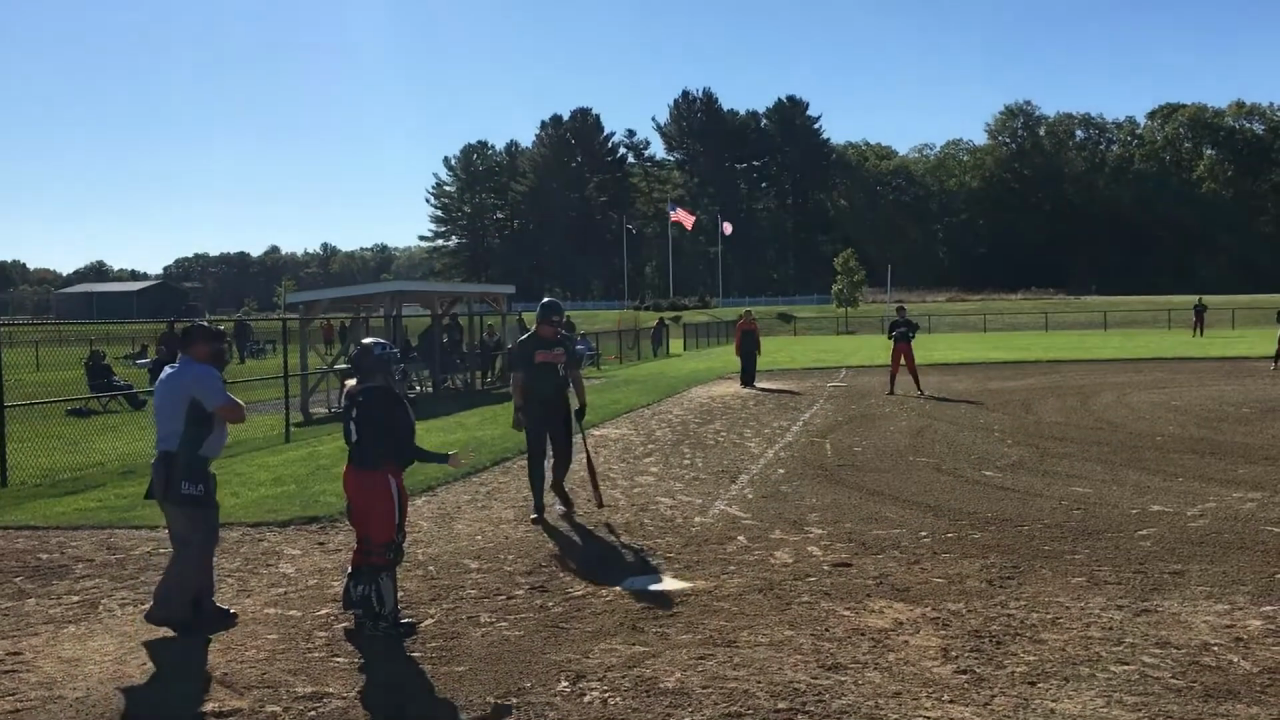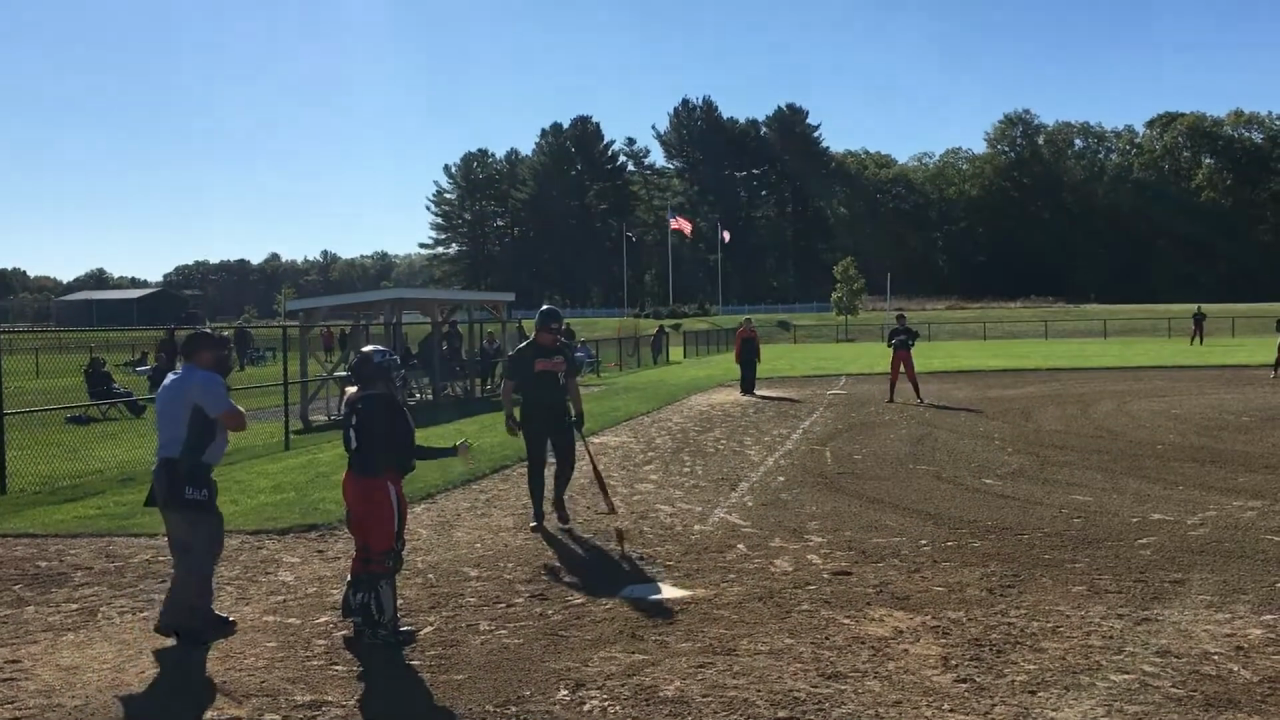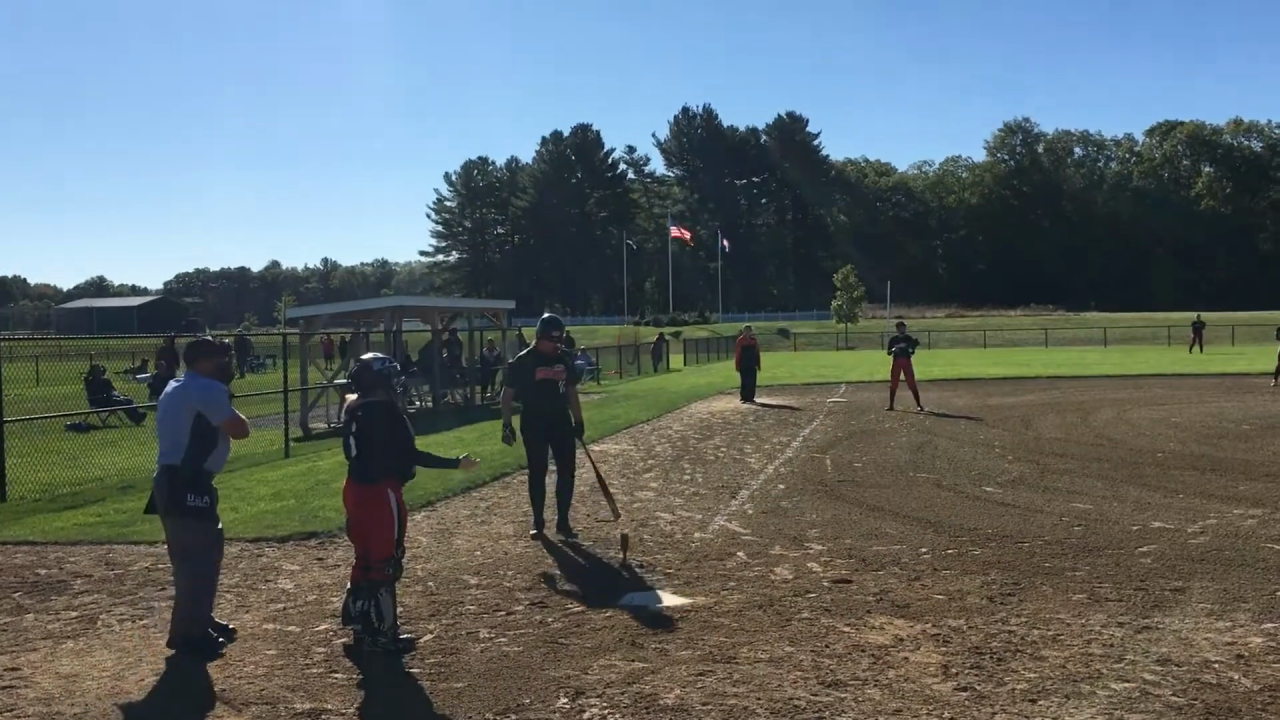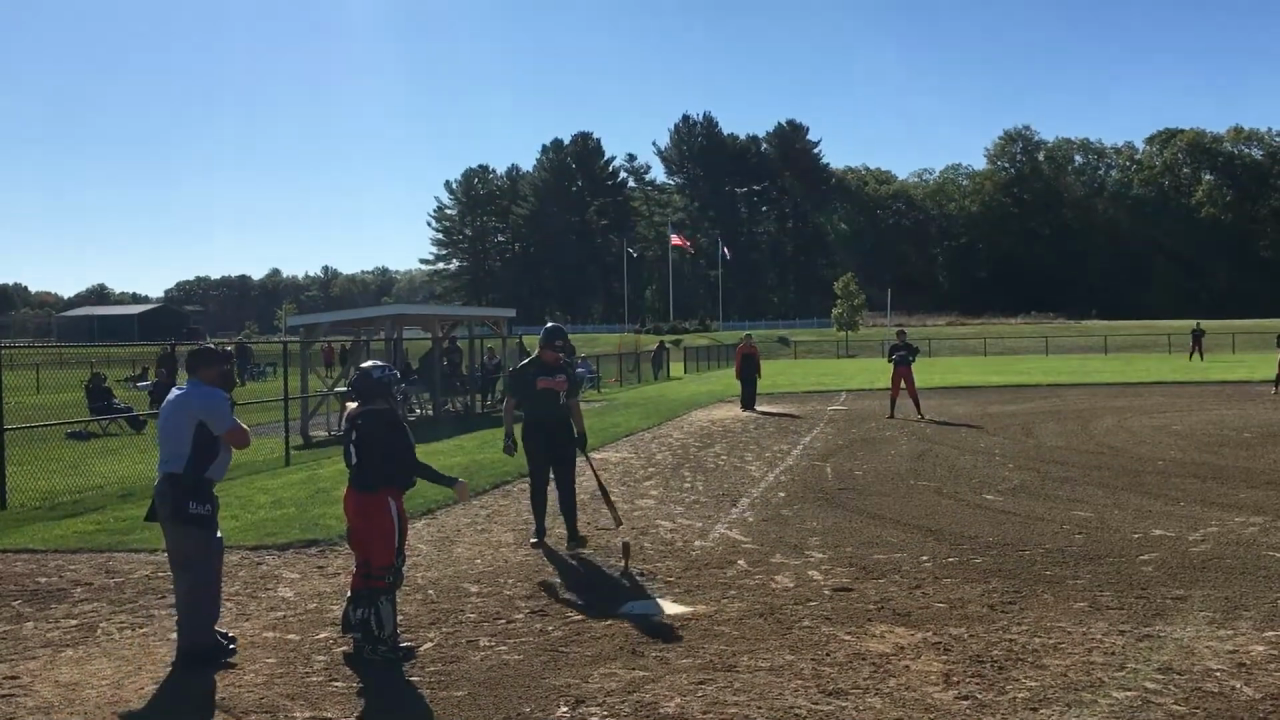
dt=0.1s
person 1, frame 1
left shoulder: (172, 374)
right shoulder: (201, 375)
right elbow: (235, 414)
right wrist: (229, 400)
left hip: (174, 468)
right hip: (184, 471)
left knee: (193, 540)
right knee: (198, 540)
left ankle: (199, 606)
right ankle: (168, 606)
person 1, frame 2
left shoulder: (175, 381)
right shoulder: (204, 381)
right elbow: (237, 422)
right wrist: (231, 408)
left hip: (175, 474)
right hip: (186, 478)
left knee: (191, 548)
right knee: (204, 545)
left ankle: (198, 614)
right ankle: (176, 616)
person 1, frame 3
left shoulder: (175, 389)
right shoulder: (207, 389)
right elbow: (240, 430)
right wrist: (231, 412)
left hip: (174, 482)
right hip: (188, 486)
left knee: (189, 557)
right knee: (202, 556)
left ankle: (196, 625)
right ankle: (189, 632)
person 1, frame 4
left shoulder: (178, 397)
right shoulder: (209, 397)
right elbow: (241, 440)
right wrist: (232, 421)
left hip: (175, 490)
right hip: (190, 494)
left knee: (188, 565)
right knee: (203, 565)
left ankle: (198, 634)
right ankle: (196, 642)
person 2, frame 1
left shoulder: (353, 395)
right shoulder: (386, 398)
right elbow: (403, 447)
right wrist: (445, 457)
left hip: (356, 474)
right hip: (381, 478)
left knee: (367, 543)
right knee: (386, 547)
left ankle: (364, 609)
right ankle: (382, 617)
person 2, frame 2
left shoulder: (353, 403)
right shoulder: (387, 406)
right elbow: (406, 450)
right wrist: (453, 451)
left hip: (356, 481)
right hip: (381, 485)
left knee: (366, 550)
right knee: (385, 554)
left ankle: (362, 616)
right ankle: (381, 624)
person 2, frame 3
left shoulder: (353, 409)
right shoulder: (386, 412)
right elbow: (409, 455)
right wrist: (455, 463)
left hip: (357, 488)
right hip: (381, 492)
left knee: (366, 558)
right knee: (385, 561)
left ankle: (362, 624)
right ankle: (380, 632)
person 2, frame 4
left shoulder: (354, 418)
right shoulder: (386, 421)
right elbow: (409, 465)
right wrist: (451, 482)
left hip: (357, 497)
right hip: (382, 500)
left knee: (366, 566)
right knee: (386, 569)
left ankle: (362, 632)
right ankle: (381, 640)
person 3, frame 1
left shoulder: (565, 342)
right shoulder: (525, 344)
left elbow: (575, 375)
right elbow: (517, 380)
left wrist: (582, 404)
right wrist: (519, 410)
left hip: (559, 404)
right hip: (534, 406)
left knee: (564, 452)
right knee: (536, 456)
left ankle: (558, 484)
right ankle: (538, 505)
person 3, frame 2
left shoulder: (565, 349)
right shoulder: (523, 352)
left elbow: (571, 383)
right elbow: (508, 387)
left wrist: (578, 413)
right wrist: (509, 415)
left hip: (559, 412)
right hip: (533, 414)
left knee: (567, 460)
right knee: (536, 465)
left ankle: (559, 500)
right ankle: (537, 513)
person 3, frame 3
left shoulder: (565, 358)
right shoulder: (523, 361)
left elbow: (571, 392)
right elbow: (507, 395)
left wrist: (578, 421)
right wrist: (507, 424)
left hip: (561, 421)
right hip: (533, 423)
left knee: (567, 471)
right knee: (537, 473)
left ankle: (563, 522)
right ankle: (538, 521)
person 3, frame 4
left shoulder: (567, 368)
right shoulder: (525, 370)
left elbow: (573, 403)
right elbow: (510, 404)
left wrist: (581, 433)
right wrist: (509, 435)
left hip: (563, 431)
right hip: (535, 433)
left knee: (566, 483)
right knee: (539, 483)
left ankle: (572, 534)
right ankle: (539, 529)
